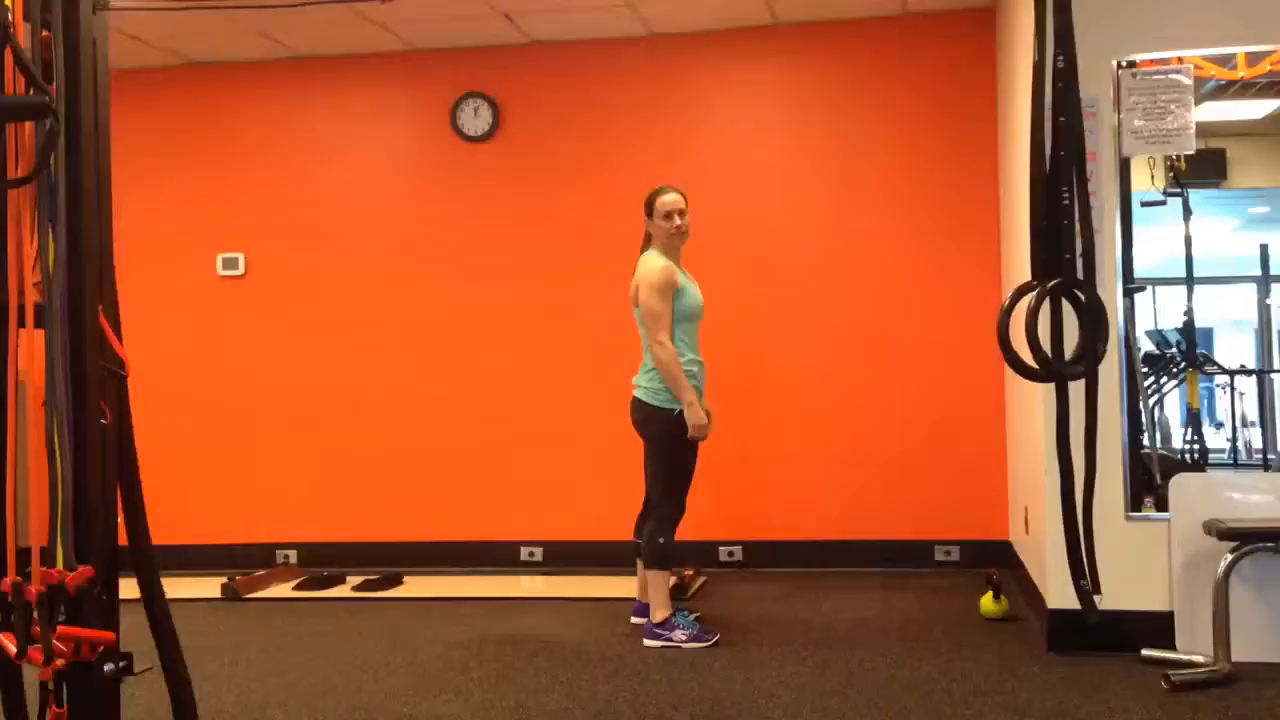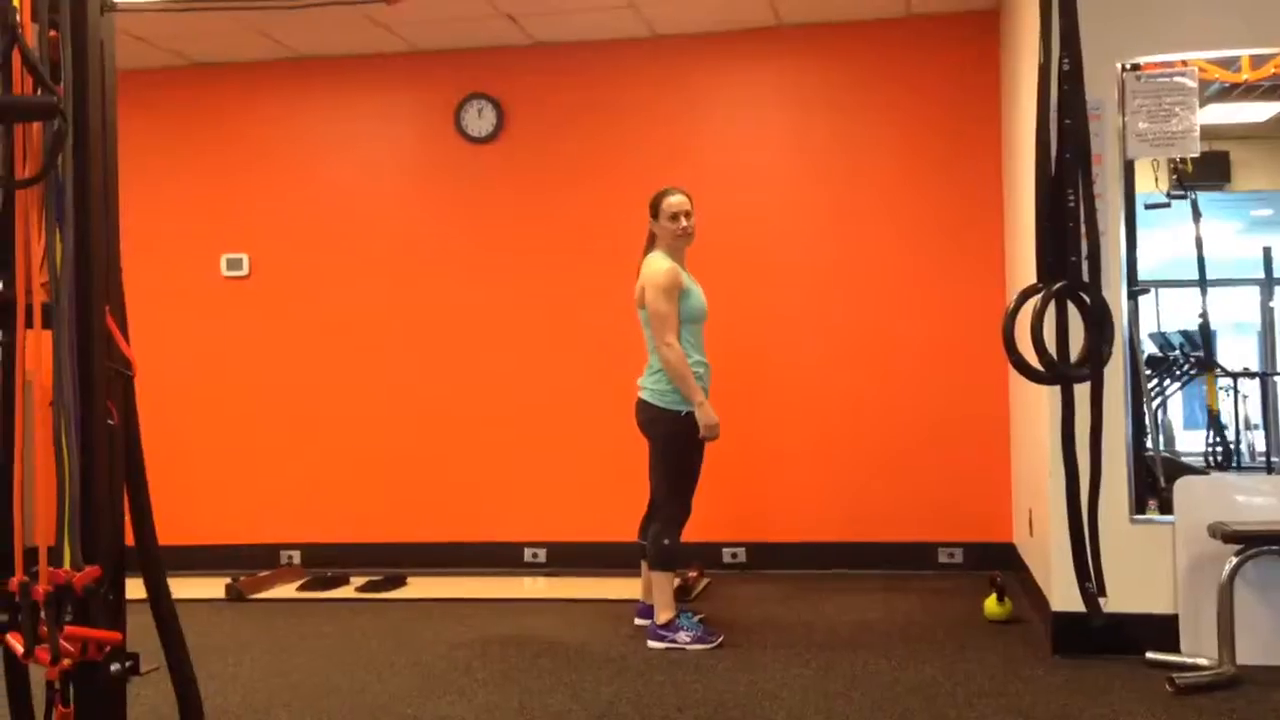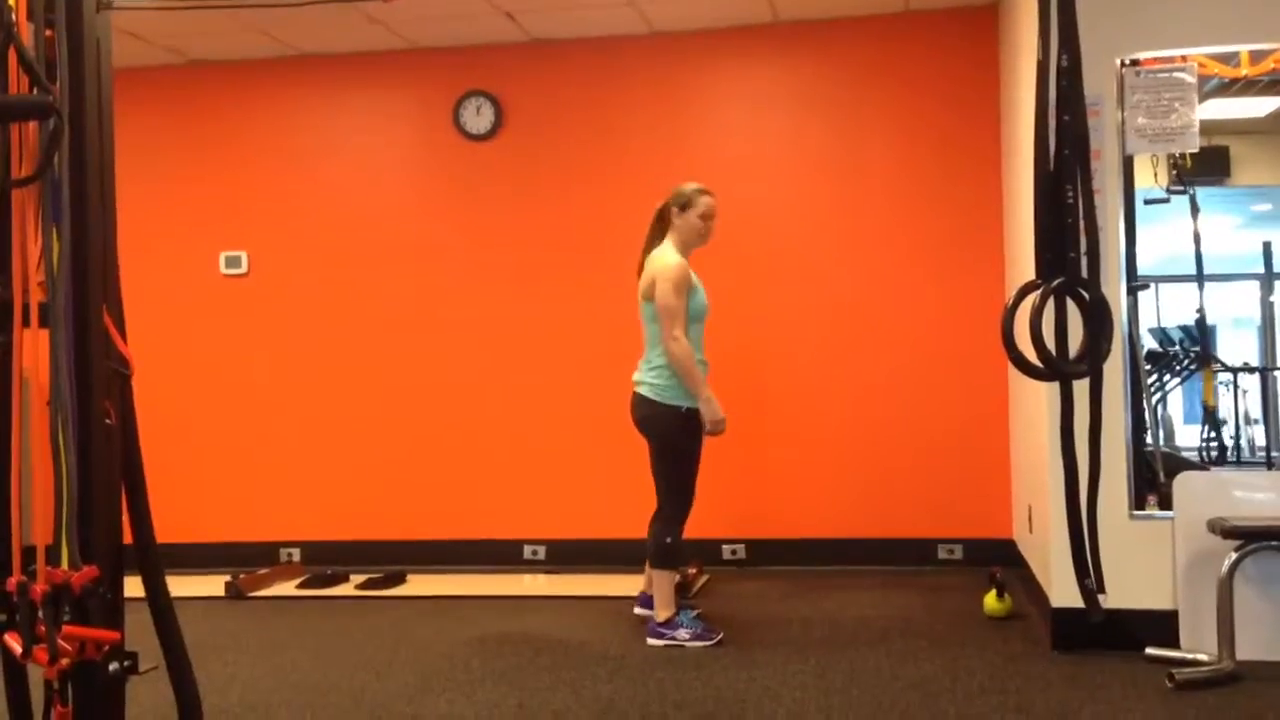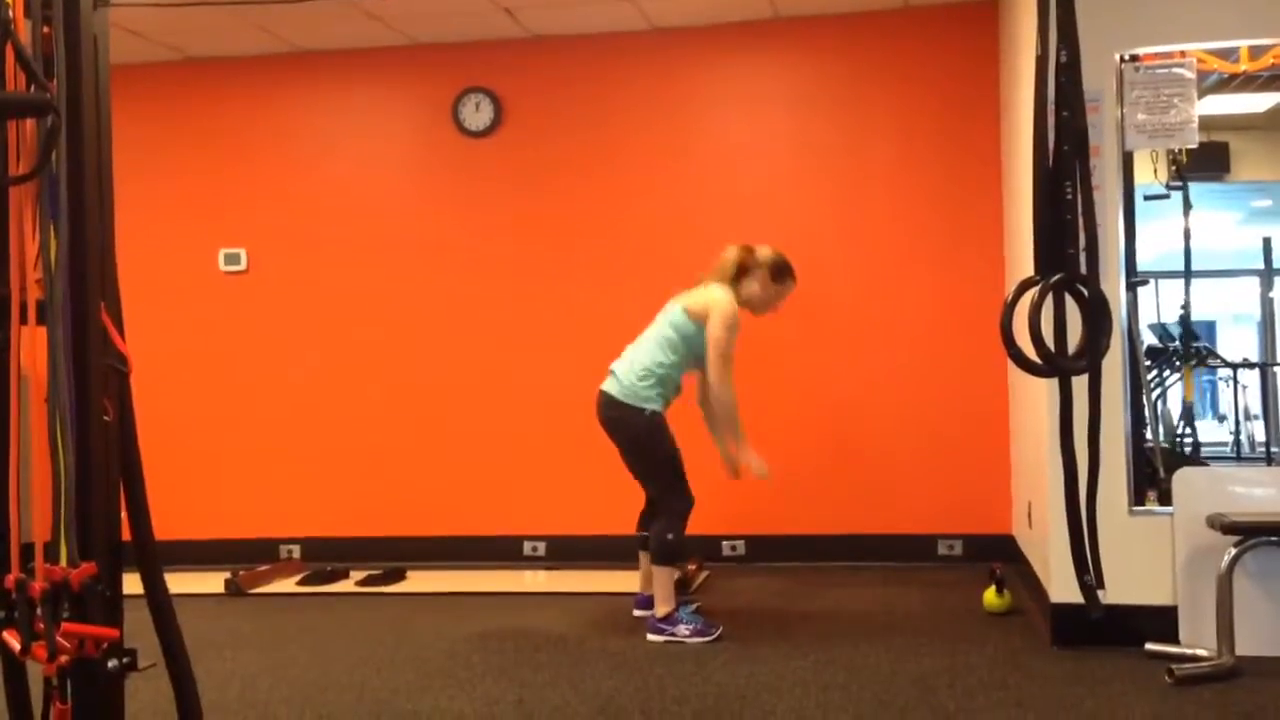
dt=0.5s
person 1, frame 1
left shoulder: (672, 267)
right shoulder: (655, 268)
right elbow: (660, 345)
left wrist: (695, 402)
right wrist: (690, 405)
left hip: (668, 403)
right hip: (664, 406)
left knee: (659, 504)
right knee: (667, 507)
left ankle: (647, 602)
right ankle: (660, 623)
person 1, frame 2
left shoulder: (675, 269)
right shoulder: (661, 270)
right elbow: (668, 347)
left wrist: (697, 403)
right wrist: (702, 405)
left hip: (671, 405)
right hip: (672, 407)
left knee: (663, 506)
right knee: (672, 509)
left ankle: (651, 603)
right ankle: (665, 623)
person 1, frame 3
left shoulder: (671, 263)
right shoulder: (670, 264)
right elbow: (675, 342)
left wrist: (699, 399)
right wrist: (709, 401)
left hip: (663, 400)
right hip: (668, 404)
left knee: (672, 502)
right knee: (676, 505)
left ankle: (651, 595)
right ankle: (664, 620)
person 1, frame 4
left shoulder: (709, 299)
right shoulder: (725, 306)
left elbow: (706, 385)
right elbow: (719, 383)
left wrist: (724, 446)
right wrist: (741, 450)
left hip: (621, 399)
right hip: (633, 405)
left knee: (662, 497)
right knee: (675, 501)
left ankle: (648, 595)
right ankle: (664, 616)
